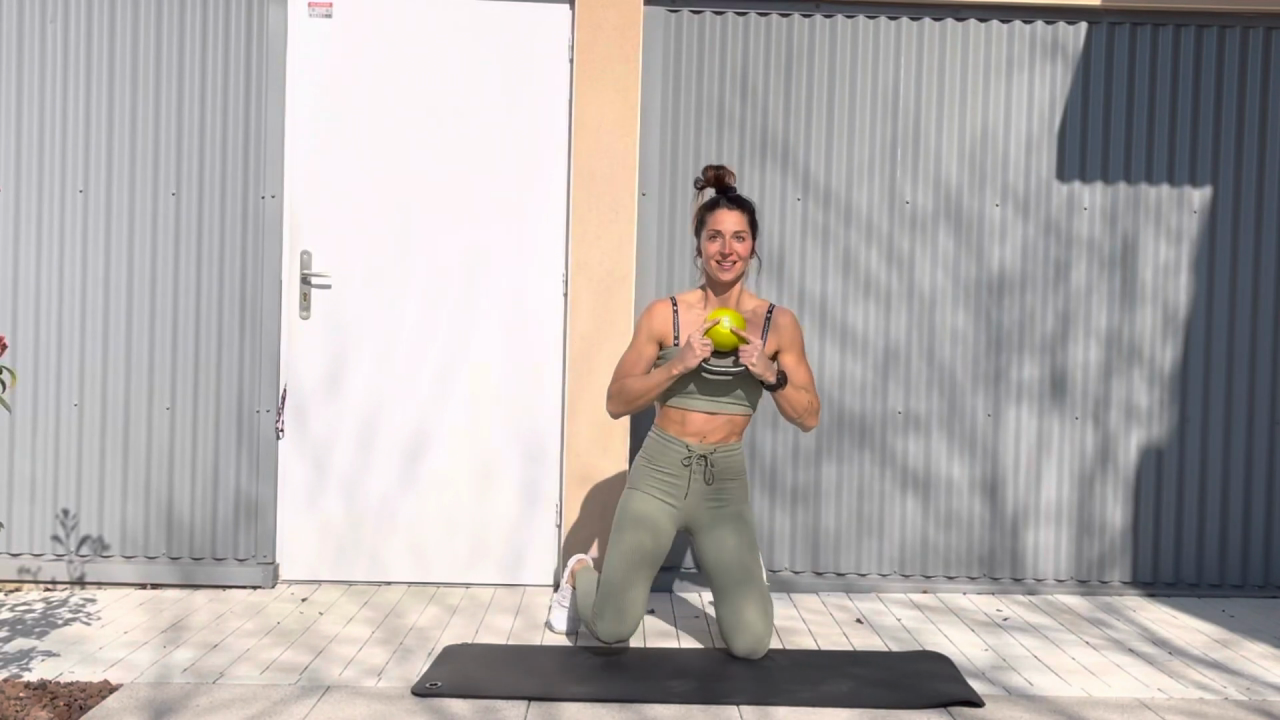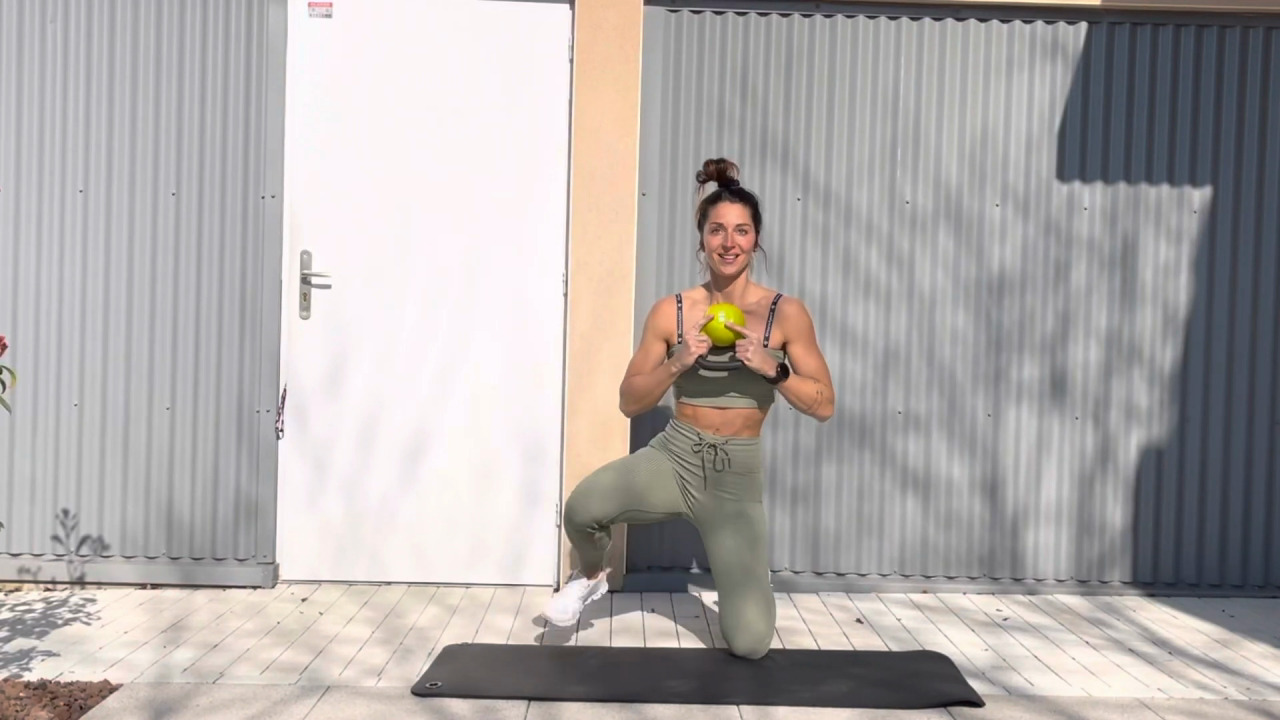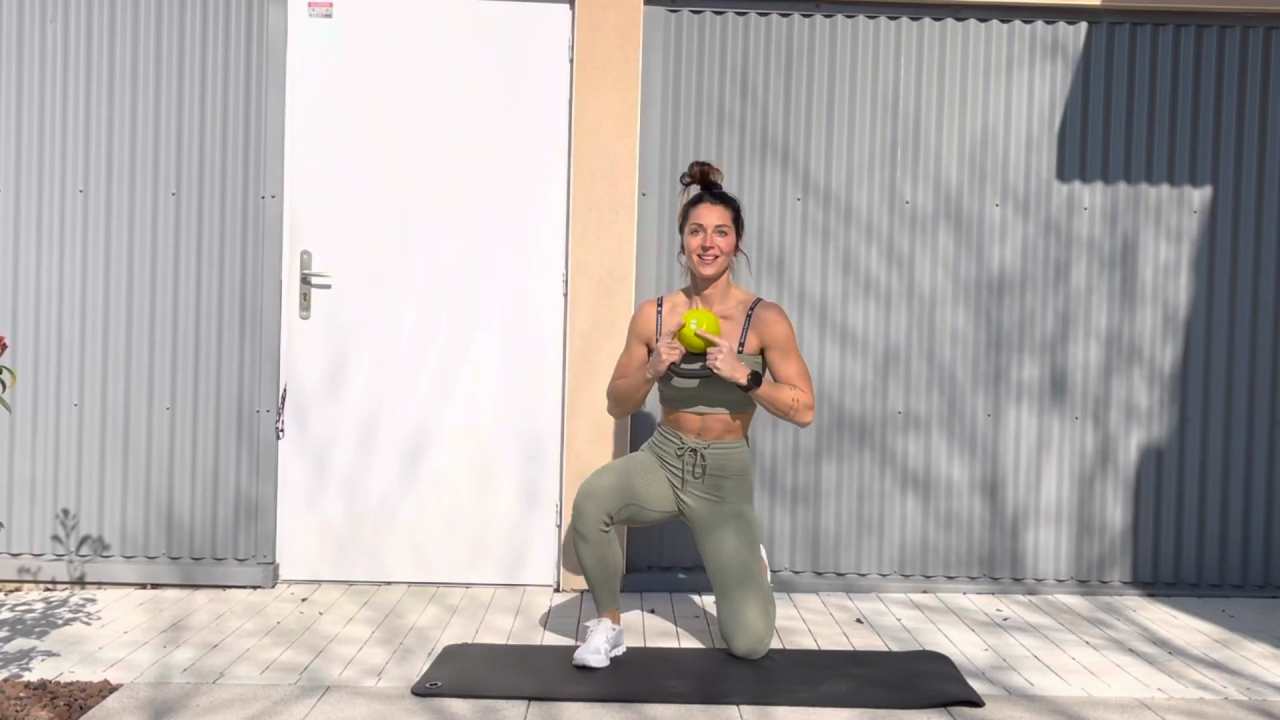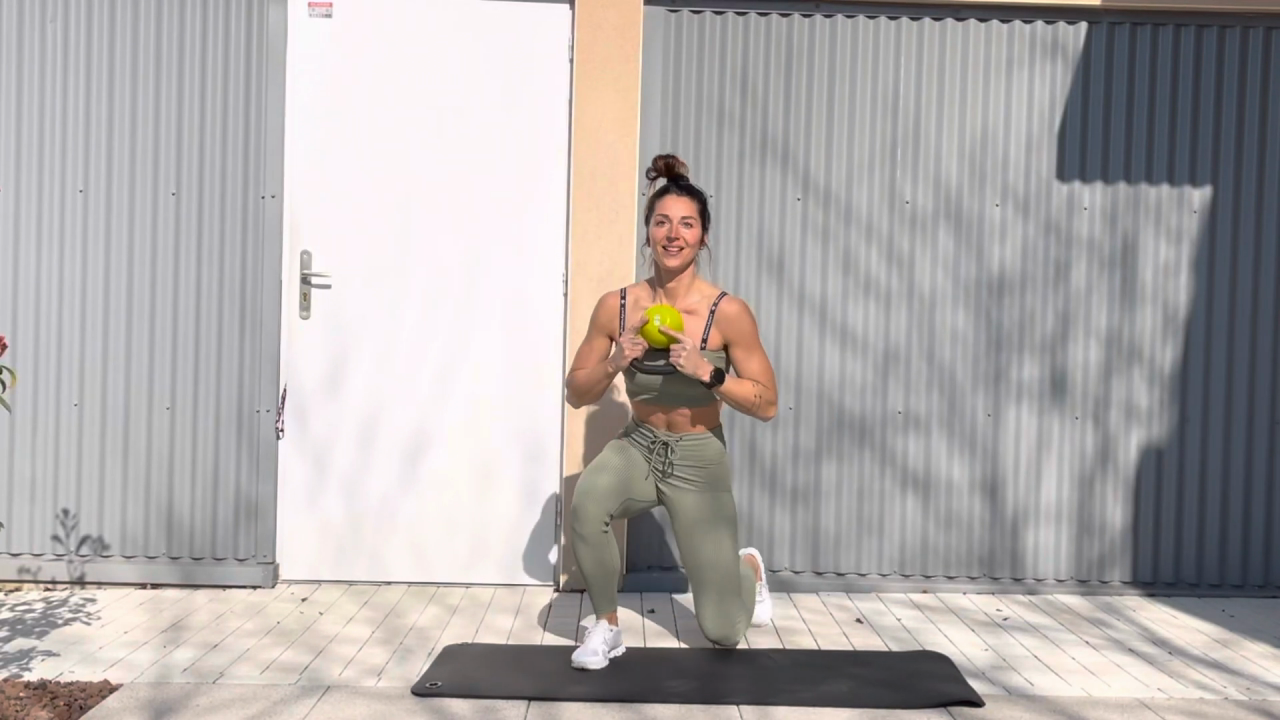
dt=0.2s
person 1, frame 1
left shoulder: (778, 322)
right shoulder: (663, 315)
left elbow: (808, 417)
right elbow: (616, 402)
left wrist: (770, 374)
right wrist: (678, 364)
left hip: (724, 484)
right hip: (659, 474)
left knee: (750, 645)
right knee: (610, 630)
left ankle: (750, 569)
right ankle: (580, 575)
person 1, frame 2
left shoulder: (787, 312)
right shoulder: (669, 312)
left elbow: (824, 406)
right elbow: (629, 402)
left wrist: (770, 368)
right wrist: (677, 363)
left hip: (736, 478)
right hip: (672, 459)
left knee: (750, 644)
right knee: (583, 505)
left ankle: (751, 571)
right ankle: (590, 573)
person 1, frame 3
left shoulder: (764, 317)
right shoulder: (652, 314)
left elbow: (804, 411)
right elbow: (617, 405)
left wrist: (744, 375)
right wrist: (652, 368)
left hip: (726, 476)
right hip: (661, 460)
left knee: (749, 643)
right knee: (592, 499)
left ankle: (752, 566)
right ankle: (607, 623)
person 1, frame 4
left shoulder: (729, 312)
right shoulder: (615, 306)
left elbow: (767, 404)
right elbow: (575, 393)
left wrist: (709, 373)
right wrist: (615, 363)
left hip: (700, 462)
right hip: (637, 449)
left knee: (722, 632)
right knee: (587, 503)
left ankle: (747, 569)
right ankle: (606, 625)
